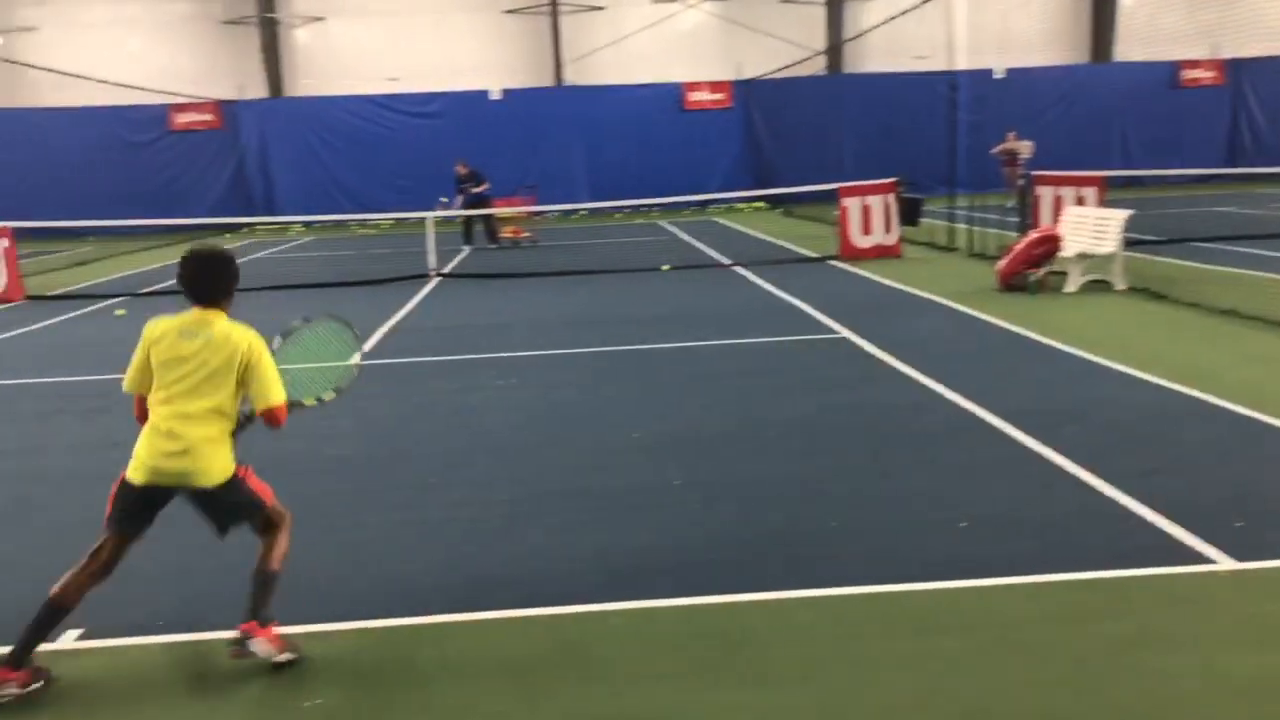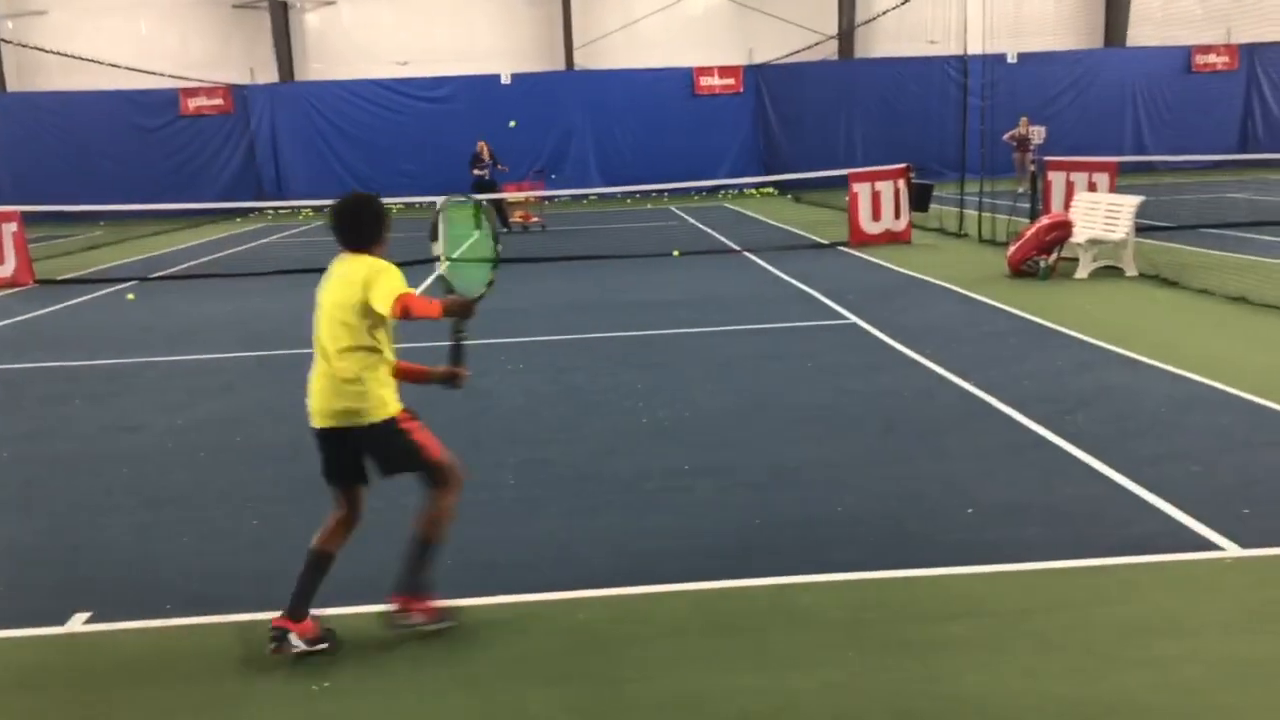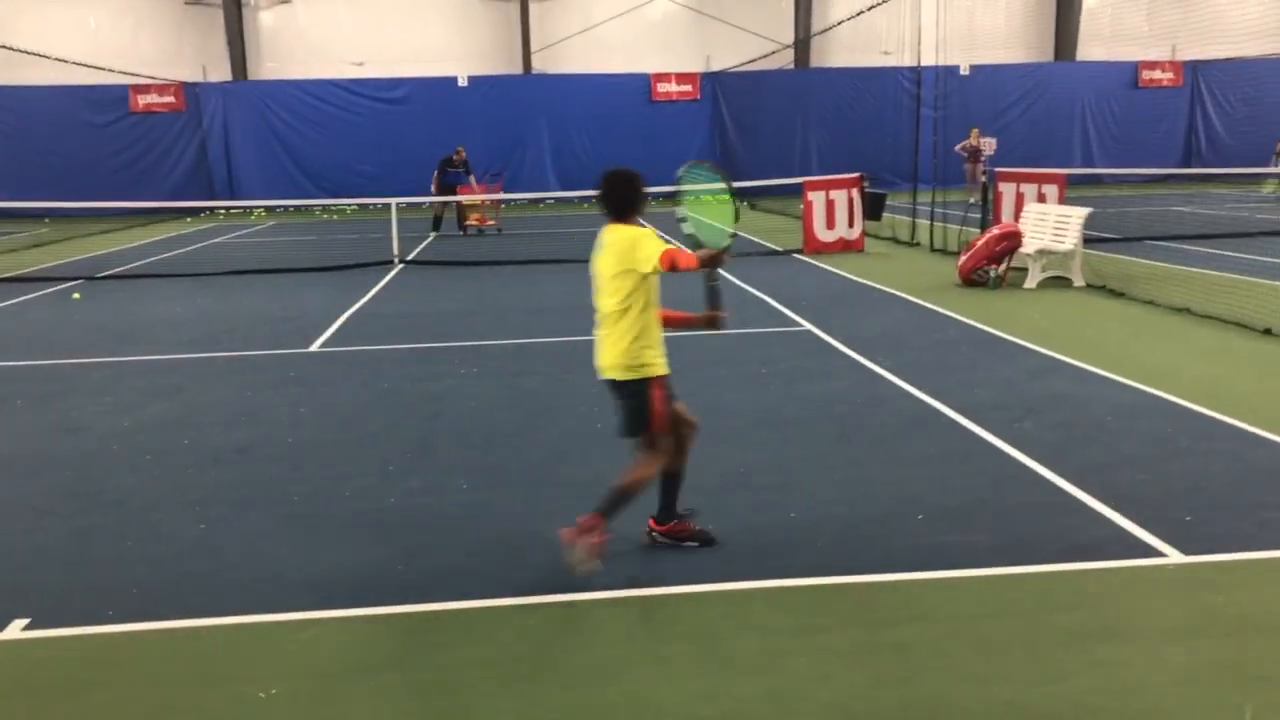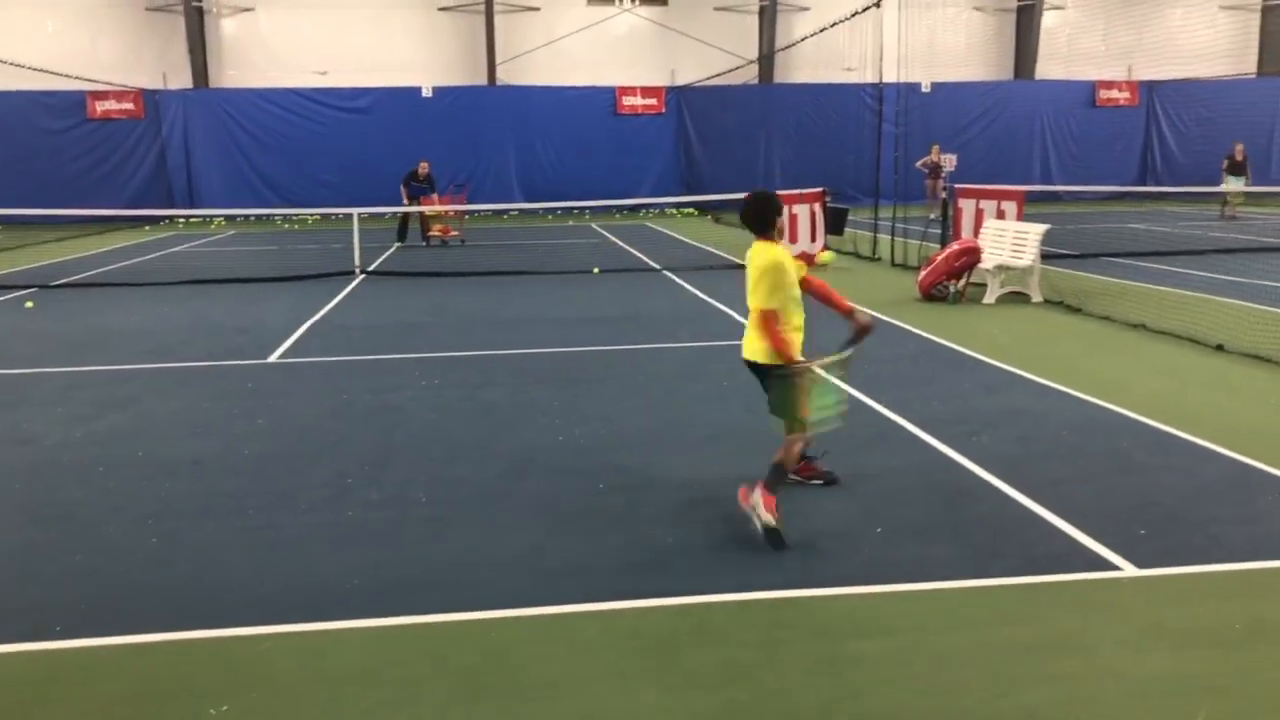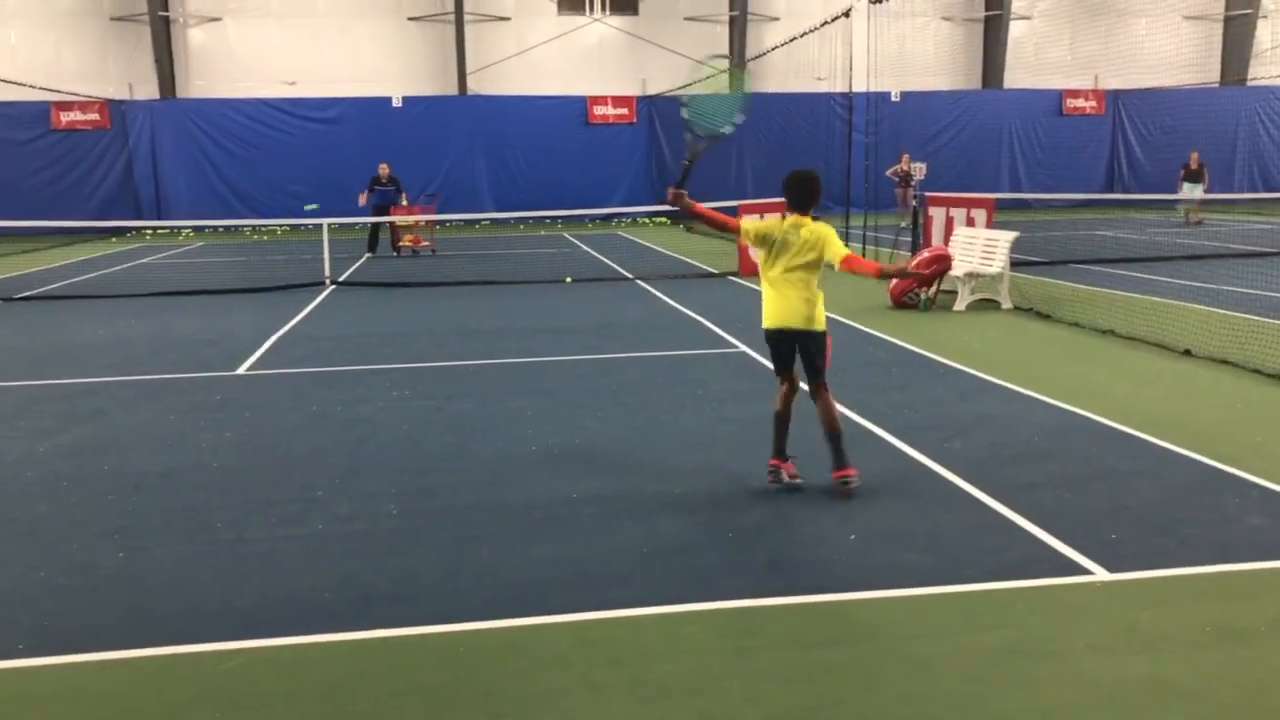
dt=0.5s
person 1, frame 1
left shoulder: (157, 332)
right shoulder: (247, 342)
left elbow: (141, 408)
right elbow: (275, 414)
right wrist: (285, 403)
left hip: (151, 462)
right hip: (209, 466)
left knee: (102, 558)
right knee: (276, 525)
right ankle: (257, 632)
person 1, frame 2
left shoulder: (331, 279)
right shoulder: (377, 271)
right elbow: (407, 306)
left wrist: (434, 375)
right wrist: (448, 307)
left hip: (325, 407)
right hip: (371, 407)
left knee: (347, 511)
right knee: (448, 479)
left ankle: (293, 621)
right ankle: (411, 597)
person 1, frame 3
left shoulder: (607, 243)
right shoulder: (639, 238)
right elbow: (675, 260)
left wrist: (696, 318)
right wrist: (702, 259)
left hip: (623, 361)
right hip: (636, 365)
left knee: (682, 427)
right knee: (652, 456)
left ankle: (667, 521)
right ankle: (590, 530)
person 1, frame 4
left shoulder: (769, 254)
right shoulder: (771, 261)
left elbow: (809, 284)
right elbow: (768, 320)
left wrist: (852, 313)
right wrist: (790, 362)
left hip: (768, 354)
right hip: (775, 357)
left knee: (799, 414)
right knee: (797, 429)
left ankle: (800, 464)
right ankle: (763, 493)
person 1, frame 5
left shoulder: (769, 229)
right shoulder: (822, 235)
left elbow: (731, 226)
right elbow: (848, 260)
left wrist: (686, 205)
right wrist: (887, 270)
left hip: (776, 323)
right hip: (809, 323)
left knee: (788, 386)
right knee: (820, 392)
left ankle: (778, 461)
right ankle: (844, 470)
